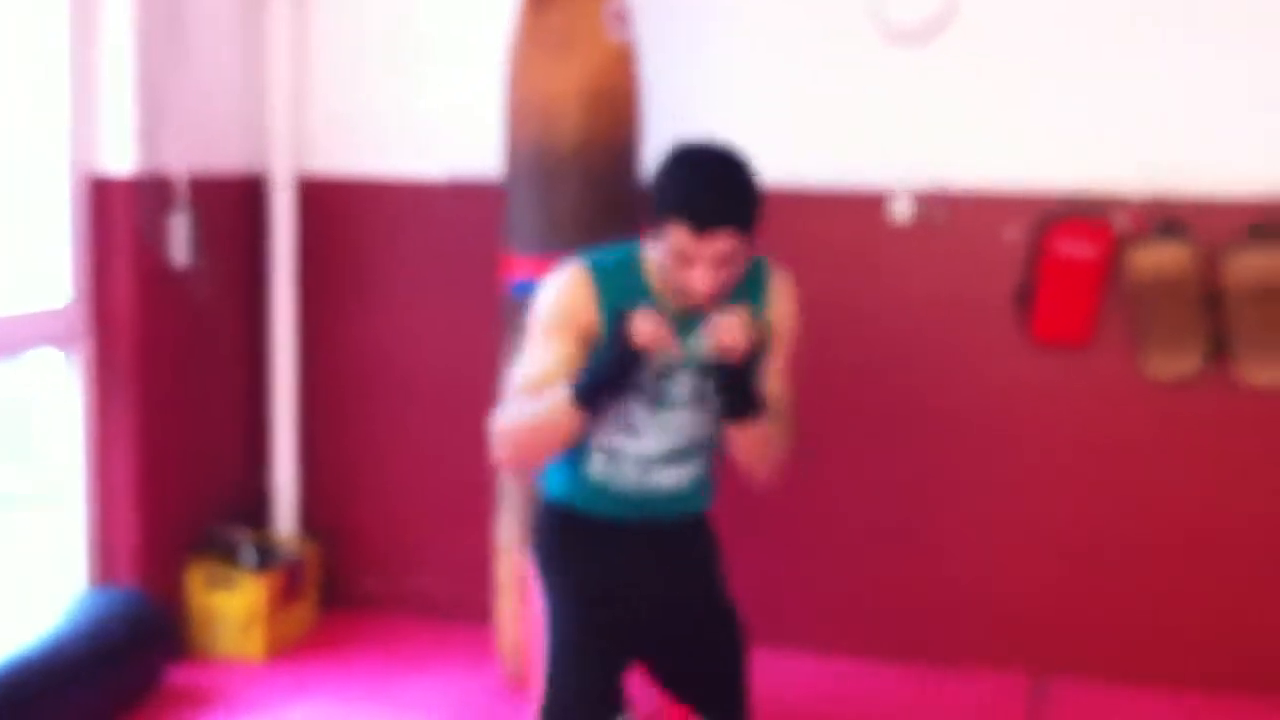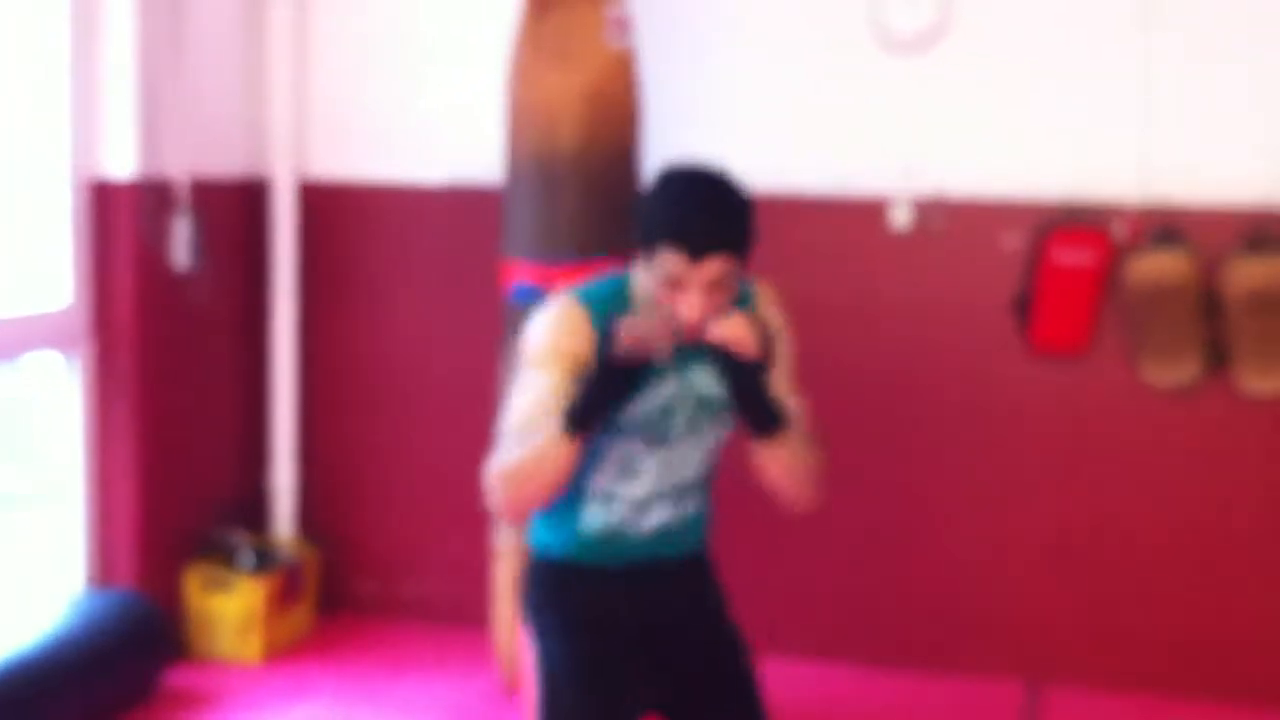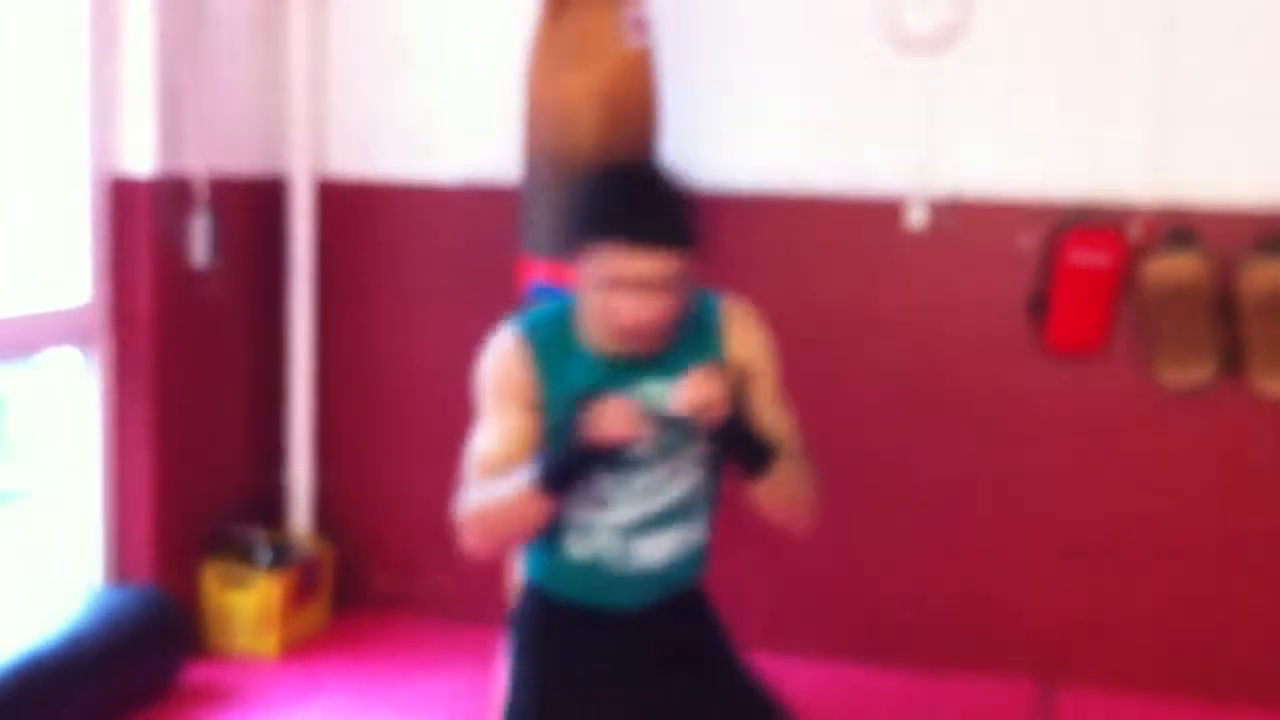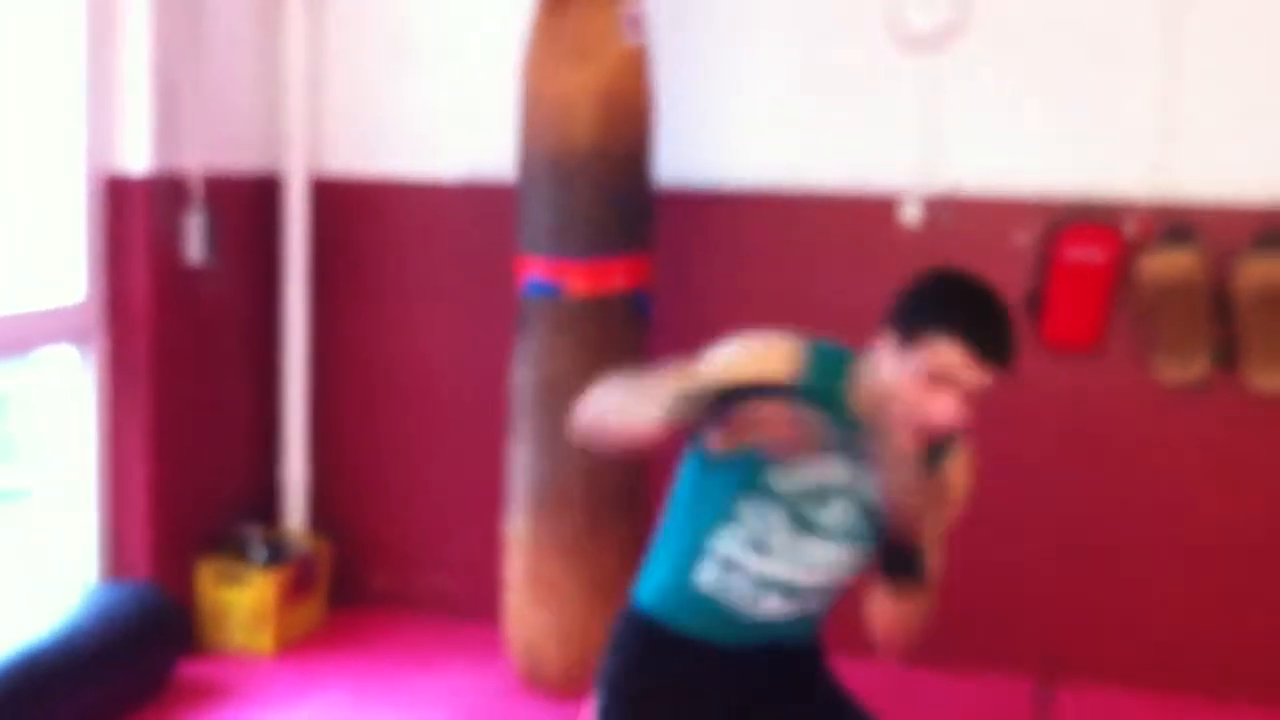
dt=0.4s
person 1, frame 1
left shoulder: (769, 295)
right shoulder: (581, 290)
left elbow: (765, 464)
right elbow: (509, 445)
left wrist: (737, 383)
right wrist: (603, 376)
left hip: (681, 544)
right hip: (584, 542)
person 1, frame 2
left shoulder: (756, 318)
right shoulder: (570, 325)
left elbow: (801, 489)
right elbow: (508, 495)
left wrist: (755, 393)
right wrist: (600, 393)
left hip: (681, 582)
right hip: (582, 590)
person 1, frame 3
left shoulder: (732, 334)
right shoulder: (525, 352)
left elbow: (799, 510)
right elbow: (478, 532)
left wrist: (740, 437)
right wrist: (565, 466)
left hip: (680, 627)
right hip: (566, 634)
person 1, frame 4
left shoulder: (940, 462)
right shoulder: (776, 368)
left elbow: (893, 634)
right elbow: (598, 413)
left wrist: (905, 557)
right wrist: (696, 408)
left hip: (783, 672)
right hip: (664, 661)
